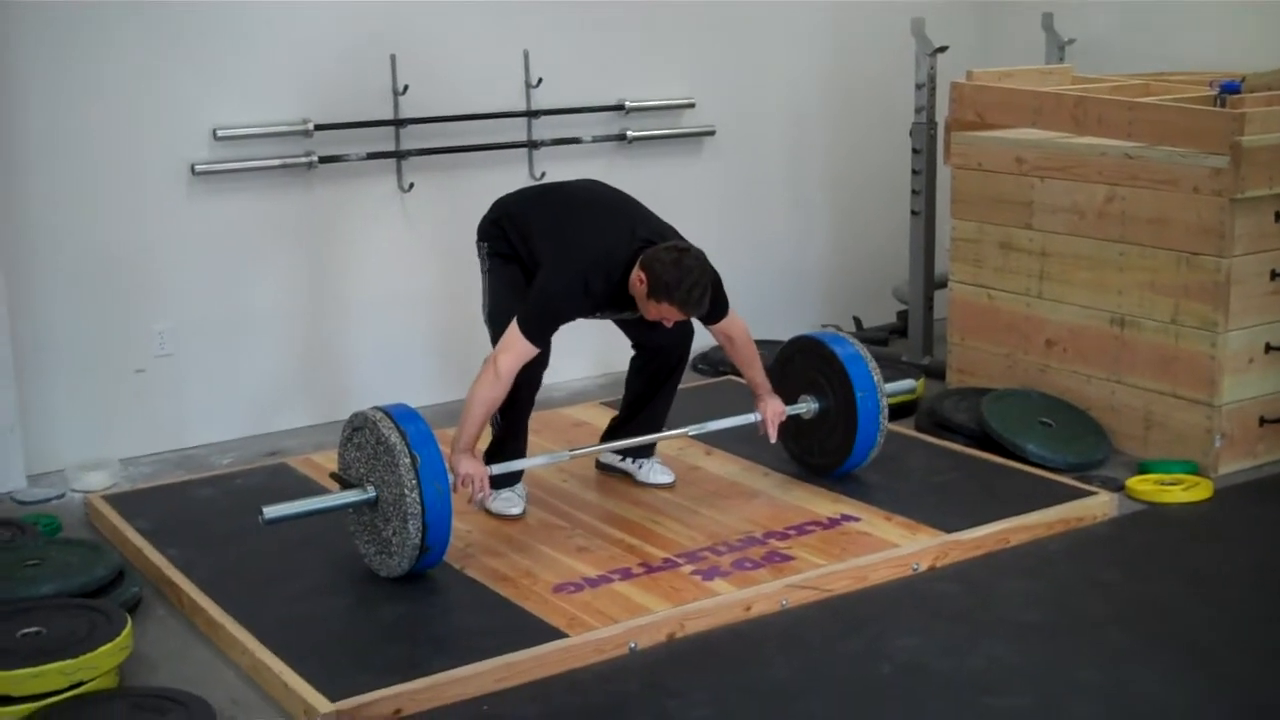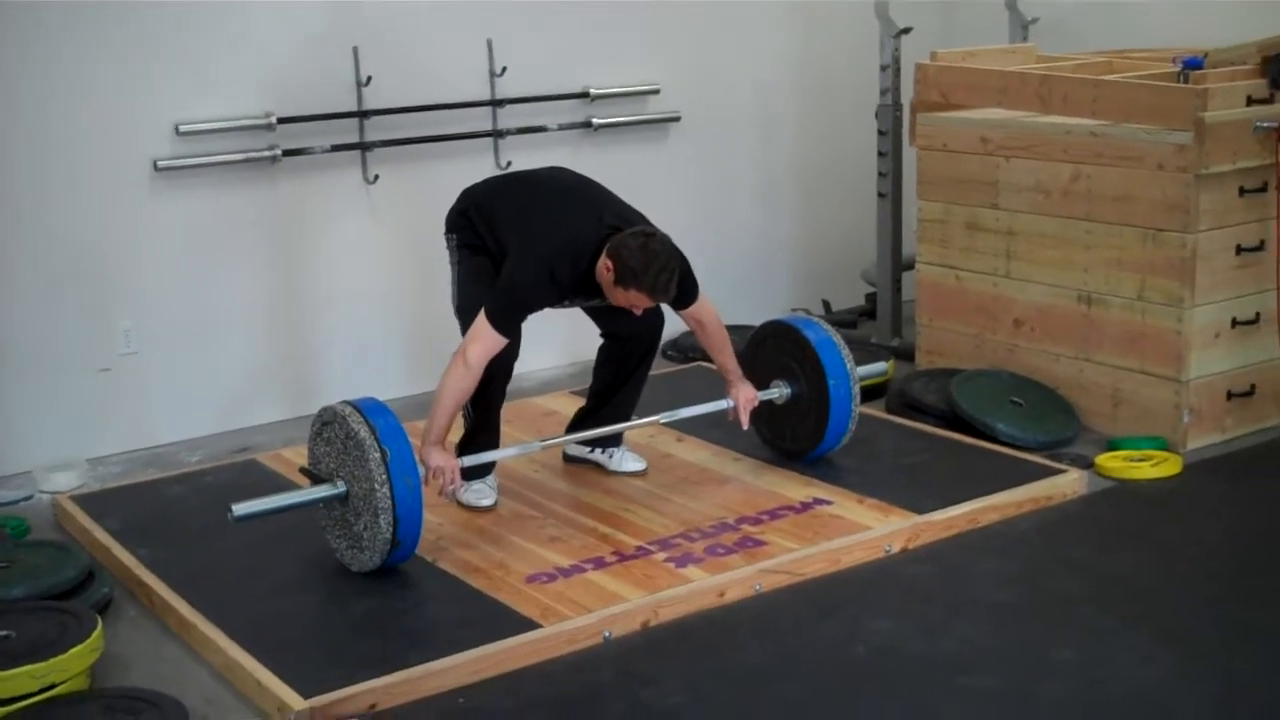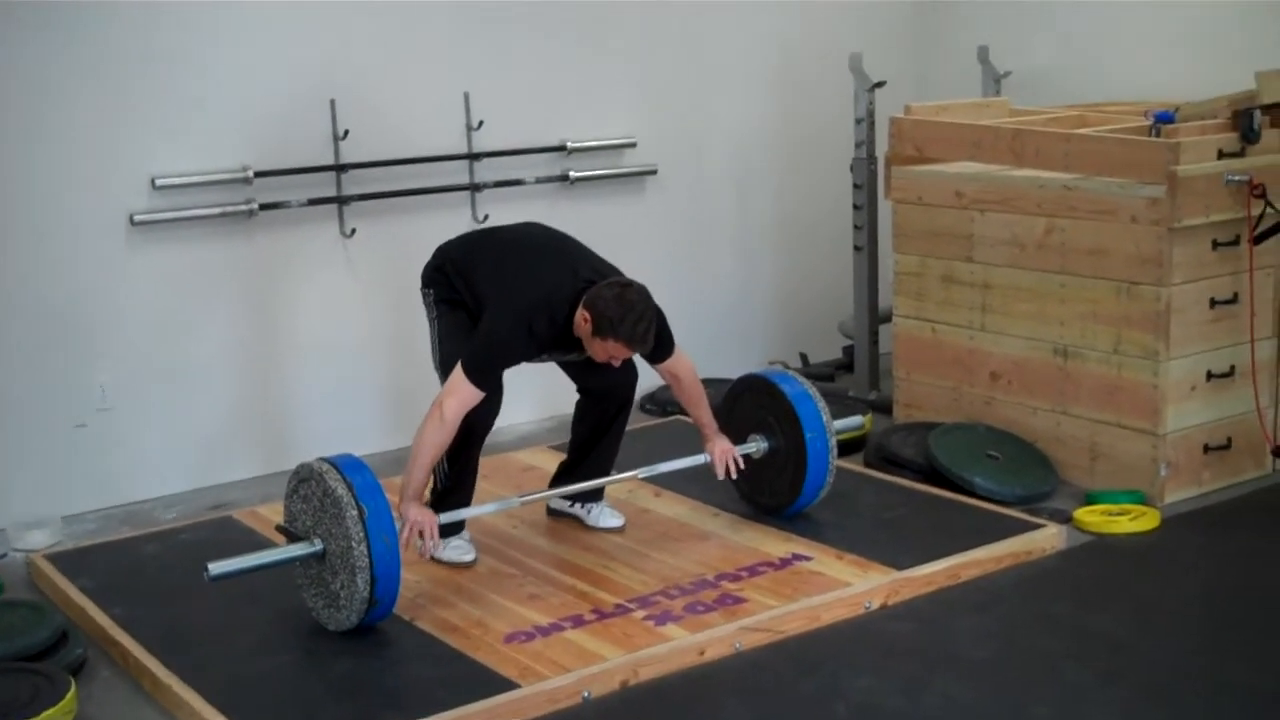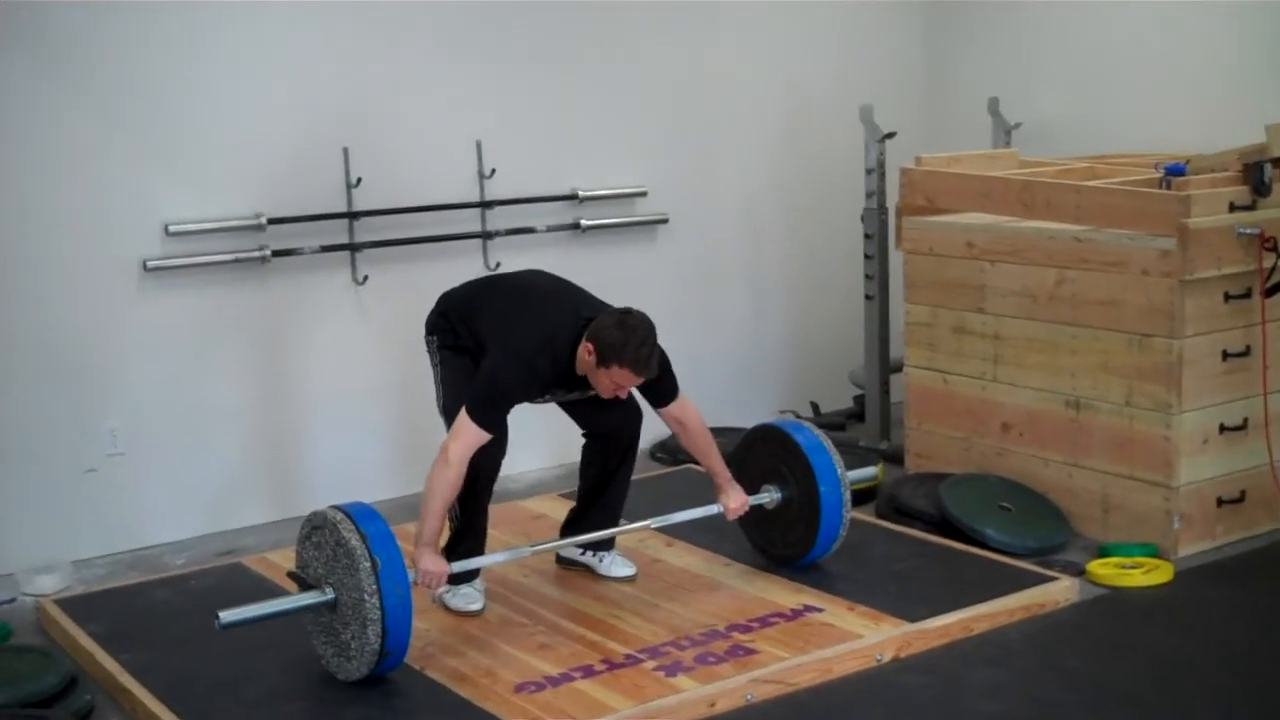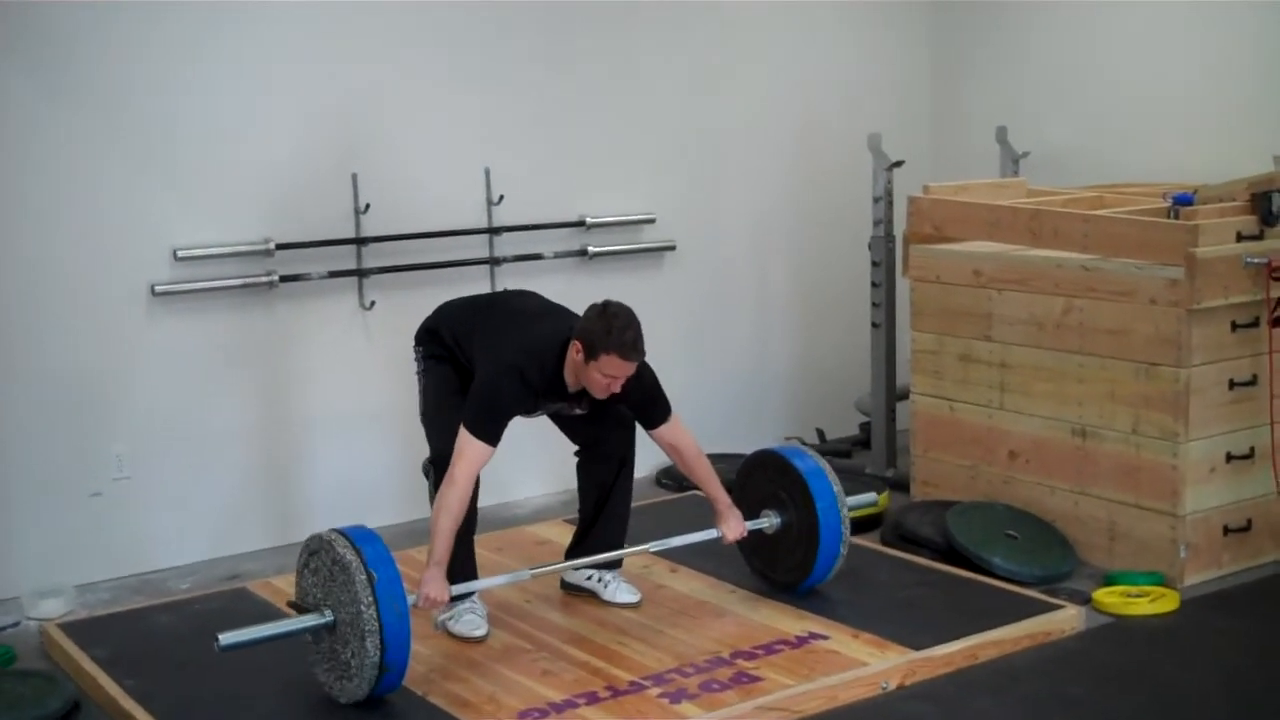
dt=0.4s
person 1, frame 1
left shoulder: (685, 271)
right shoulder: (579, 279)
left elbow: (731, 331)
right elbow: (503, 363)
left wrist: (763, 394)
right wrist: (462, 454)
left knee: (673, 340)
right knee: (525, 359)
left ankle: (627, 448)
right ankle: (501, 476)
person 1, frame 2
left shoulder: (655, 258)
right shoulder: (545, 268)
left elbow: (702, 316)
right elbow: (472, 356)
left wrist: (735, 380)
right wrist: (432, 445)
left knee: (644, 327)
right knee: (497, 349)
left ankle: (594, 438)
right ankle: (473, 467)
person 1, frame 3
left shoulder: (631, 311)
right shoulder: (523, 322)
left elbow: (677, 371)
right elbow: (448, 410)
left wrist: (712, 434)
right wrist: (410, 502)
right hip: (454, 286)
left knee: (617, 383)
right knee: (478, 403)
left ankle: (575, 492)
right ankle: (446, 524)
person 1, frame 4
left shoulder: (633, 353)
right shoulder: (525, 362)
left elbow: (682, 417)
right elbow: (455, 453)
left wrist: (724, 483)
right wrist: (427, 548)
right hip: (458, 336)
left knee: (621, 422)
right knee: (484, 448)
left ankle: (585, 542)
right ankle: (458, 572)
person 1, frame 5
left shoulder: (625, 367)
right shoulder: (515, 372)
left elbow: (676, 441)
right elbow: (461, 472)
left wrist: (724, 508)
right wrist: (435, 570)
right hip: (447, 350)
left knee: (614, 435)
right knee: (449, 456)
left ankle: (590, 565)
right ankle: (459, 596)
